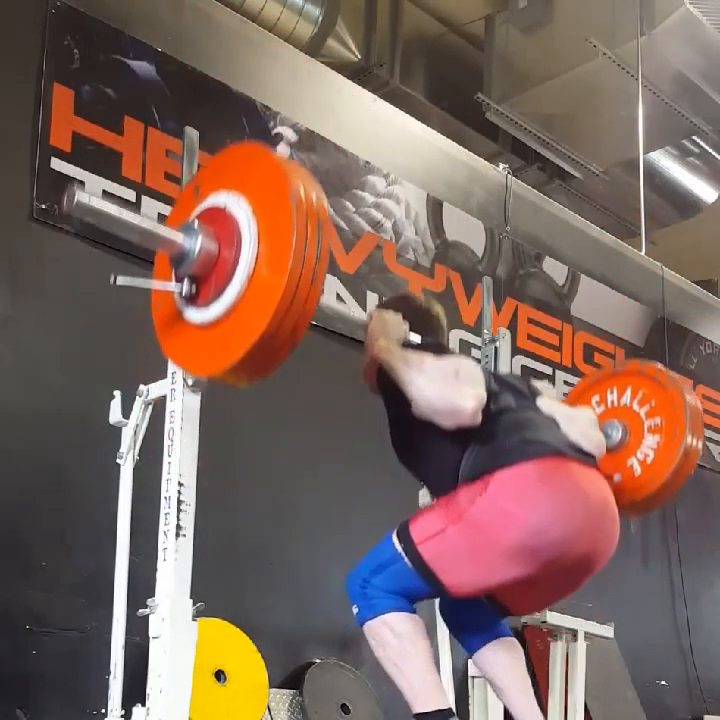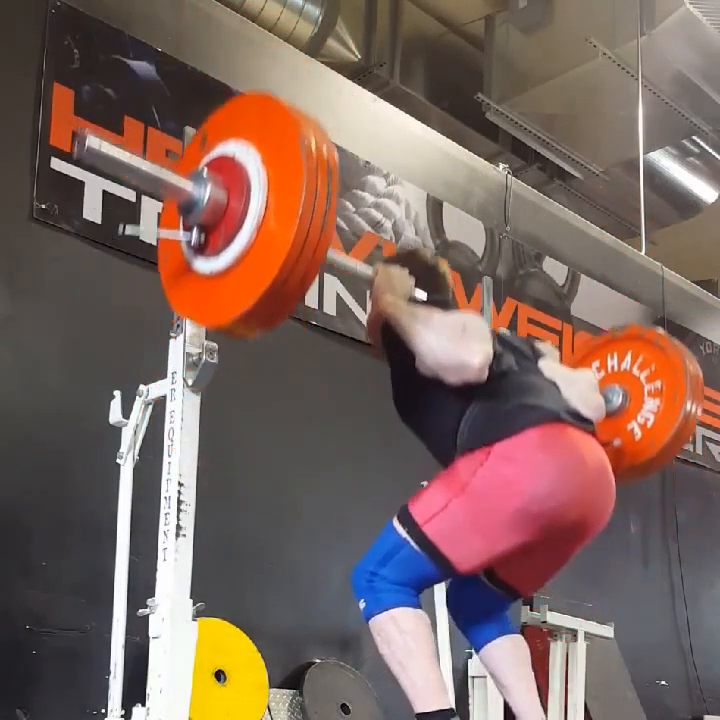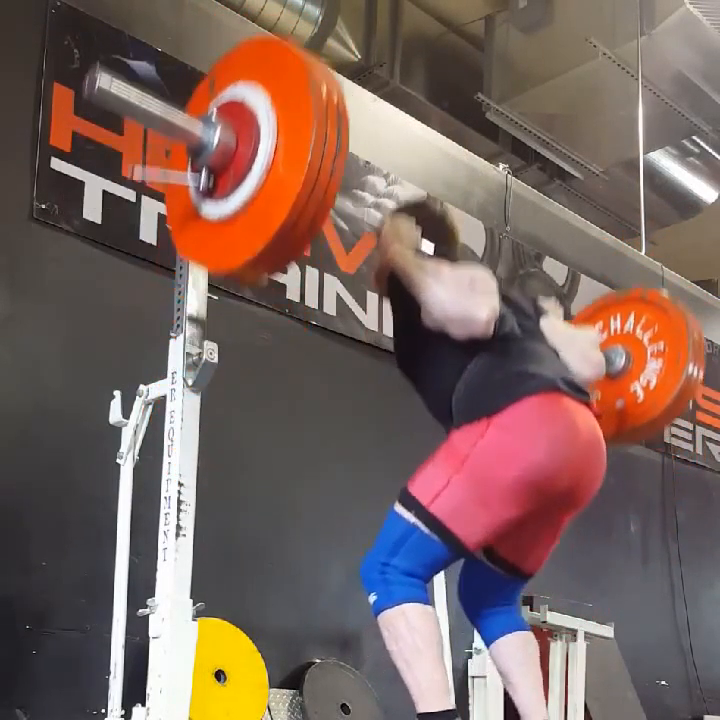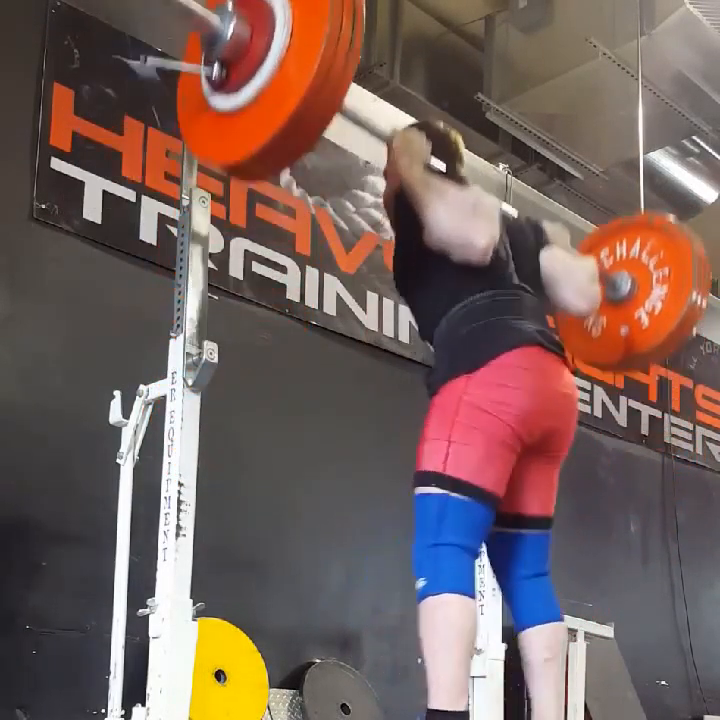
dt=0.2s
person 1, frame 1
left shoulder: (411, 365)
right shoulder: (499, 377)
left elbow: (462, 403)
right elbow: (591, 439)
left wrist: (387, 349)
right wrist: (544, 404)
left hip: (531, 495)
right hip: (596, 515)
left knee: (373, 586)
right knee: (469, 612)
person 1, frame 2
left shoulder: (415, 324)
right shoulder: (502, 337)
left elbow: (468, 359)
right elbow: (590, 403)
left wrist: (394, 306)
right wrist: (546, 362)
left hip: (526, 459)
right hip: (590, 478)
left knee: (380, 579)
right knee: (475, 603)
person 1, frame 3
left shoulder: (420, 276)
right shoulder: (505, 292)
left elbow: (476, 316)
right elbow: (587, 364)
left wrist: (401, 259)
right wrist: (554, 323)
left hip: (516, 426)
right hip: (579, 443)
left knee: (390, 570)
right knee: (490, 599)
person 1, frame 4
left shoulder: (426, 200)
right shoulder: (516, 224)
left elbow: (474, 238)
right elbow: (583, 294)
left wrist: (408, 170)
right wrist: (552, 245)
left hip: (489, 375)
right hip: (551, 386)
left knee: (443, 554)
right knee: (525, 570)
